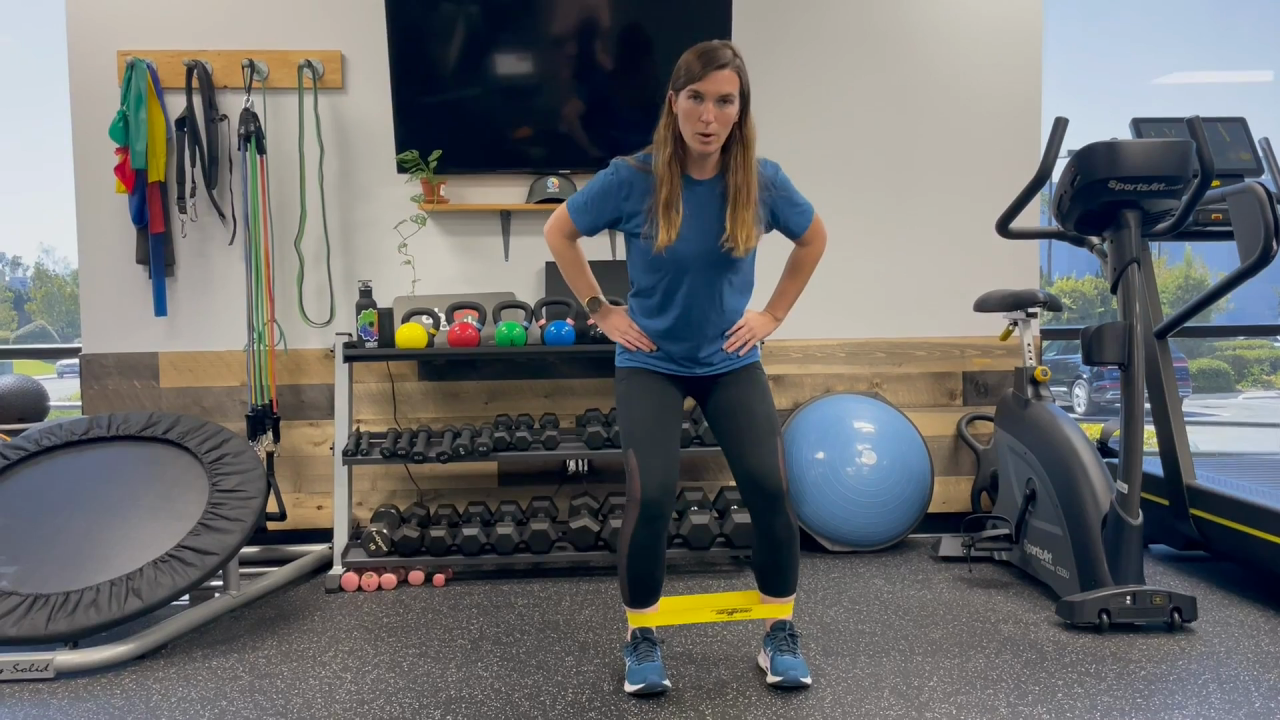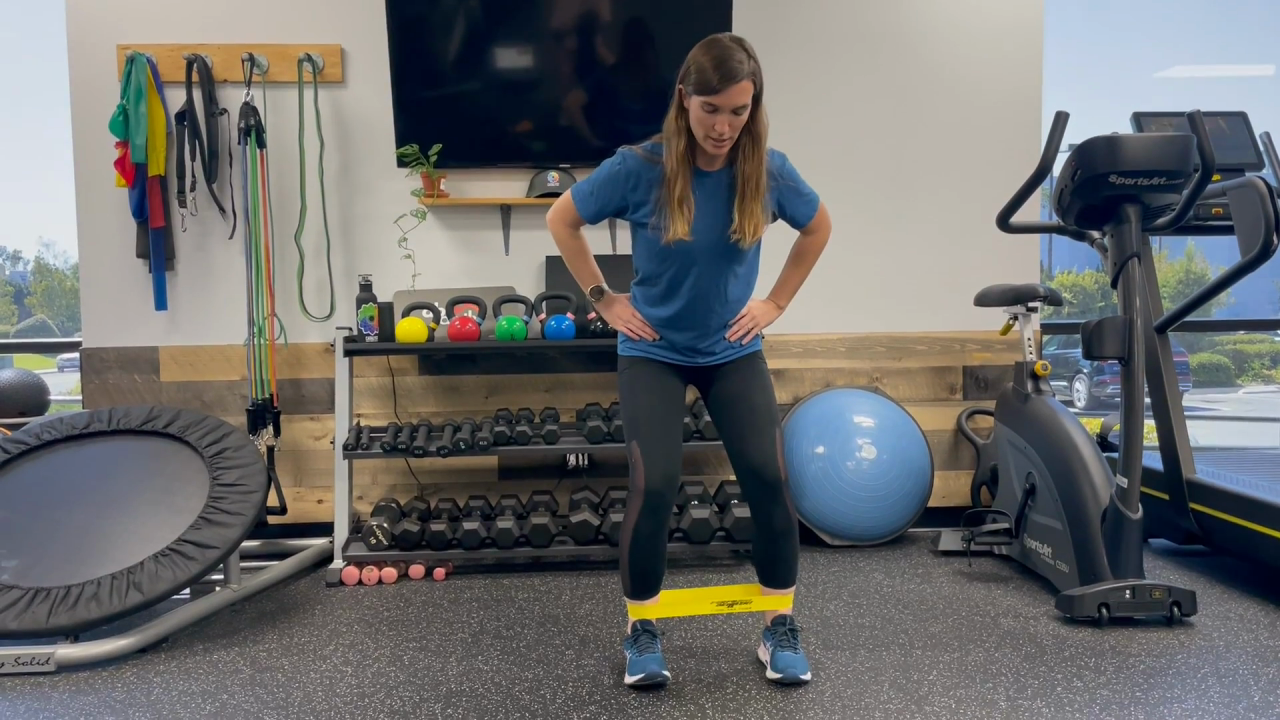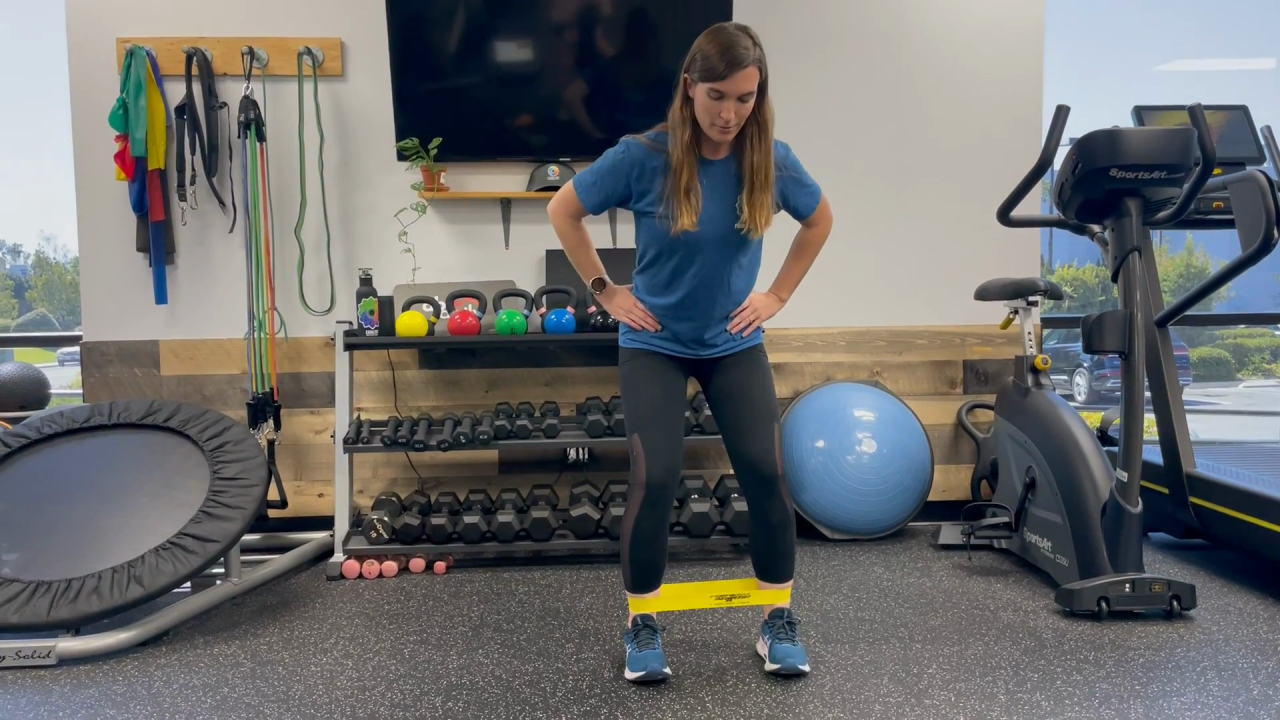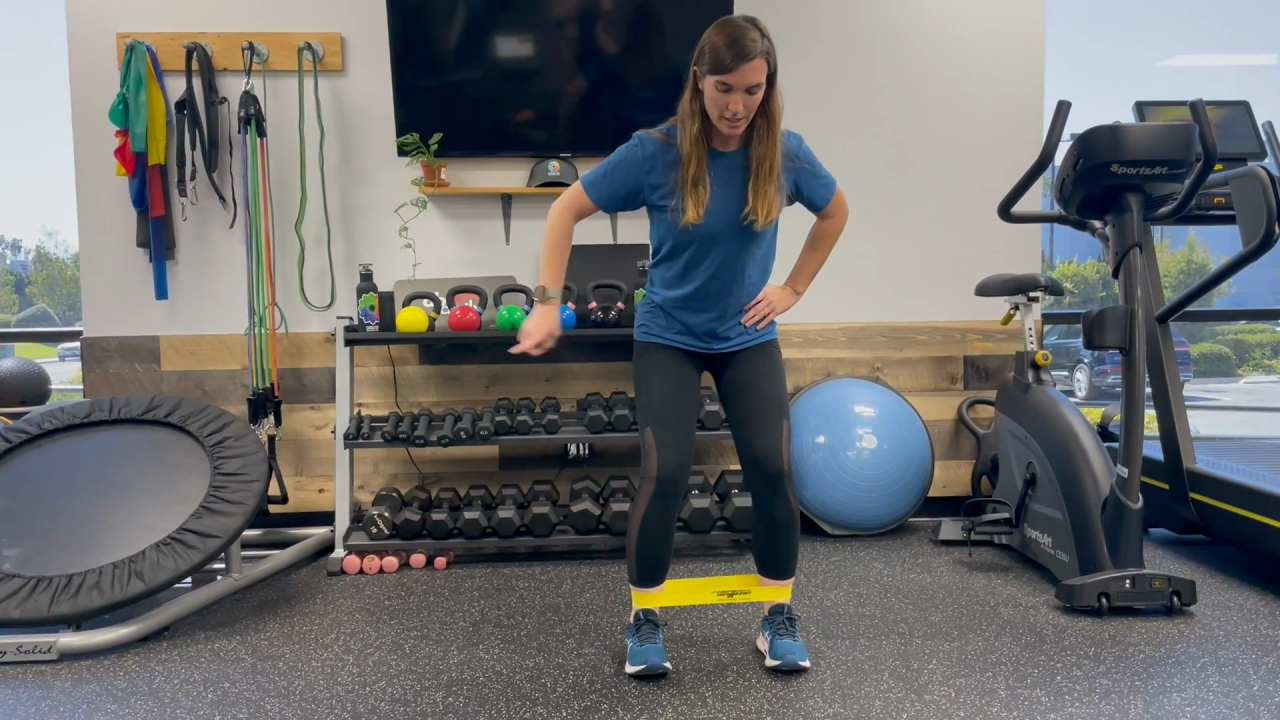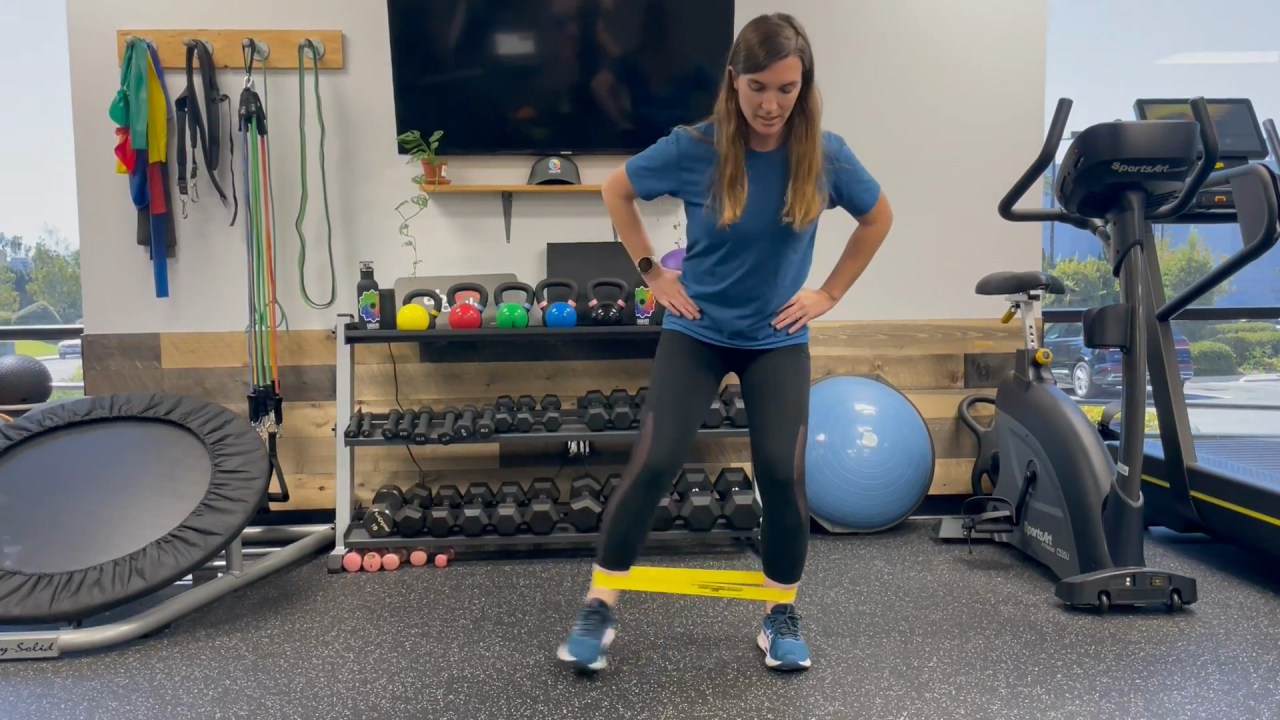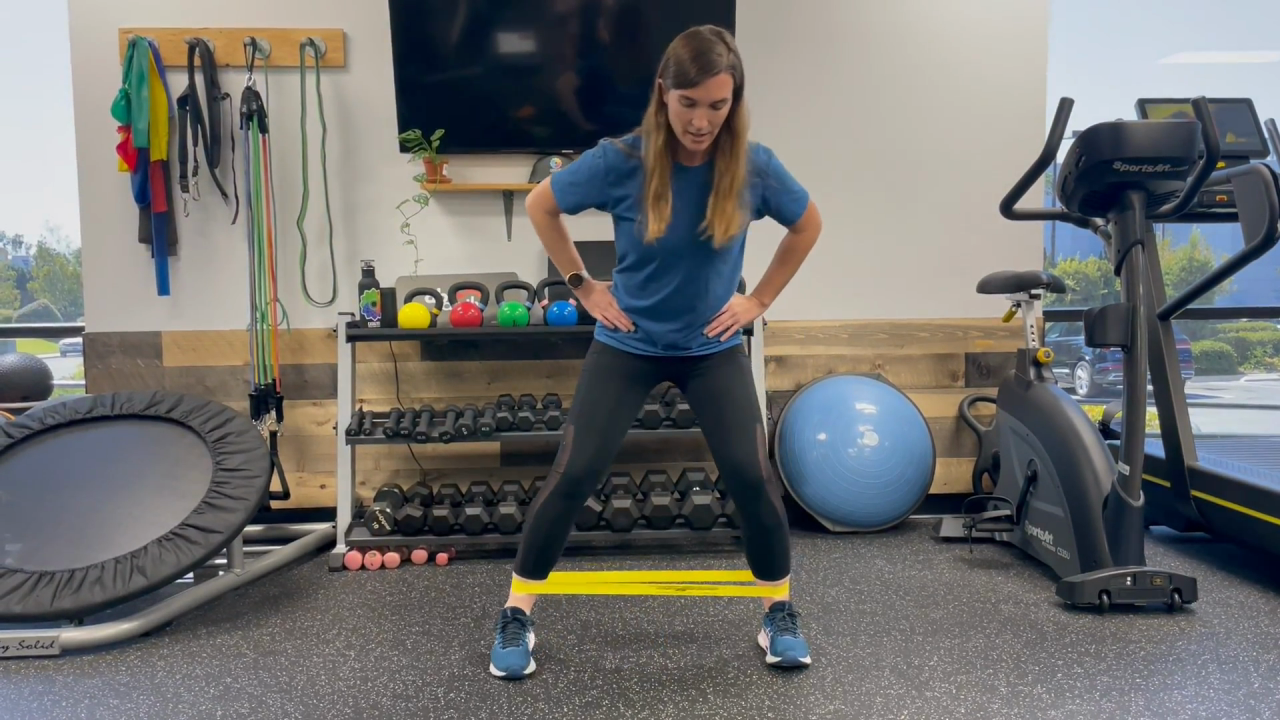
dt=0.7s
person 1, frame 1
left shoulder: (762, 181)
right shoulder: (631, 179)
left elbow: (813, 238)
right elbow: (558, 231)
left wrist: (774, 313)
right wrist: (599, 310)
left hip: (732, 361)
right hip: (649, 362)
left knee: (769, 489)
right knee: (650, 495)
left ankle: (781, 633)
right ankle: (641, 638)
person 1, frame 2
left shoulder: (769, 171)
right shoulder: (638, 167)
left elbow: (817, 226)
right elbow: (561, 218)
left wrist: (776, 302)
right wrist: (603, 299)
left hip: (734, 351)
right hip: (652, 351)
left knee: (768, 479)
right knee: (654, 485)
left ankle: (781, 627)
right ankle: (641, 632)
person 1, frame 3
left shoulder: (771, 160)
right shoulder: (642, 156)
left elbow: (819, 219)
right elbow: (562, 211)
left wrist: (778, 294)
right wrist: (604, 290)
left hip: (735, 343)
right hip: (654, 343)
left knee: (766, 474)
right knee: (655, 479)
left ankle: (778, 620)
right ankle: (642, 625)
person 1, frame 4
left shoulder: (785, 153)
right shoulder: (655, 152)
left elbow: (835, 212)
right elbow: (567, 208)
left wrist: (794, 287)
right wrist: (547, 302)
left hip: (749, 338)
right hip: (668, 337)
left knee: (772, 470)
right knee: (665, 475)
left ankle: (779, 617)
right ankle: (643, 618)
person 1, frame 5
left shoulder: (825, 155)
right shoulder: (694, 149)
left elbow: (878, 219)
right elbow: (616, 190)
left wrist: (828, 292)
right wrist: (651, 271)
left hip: (778, 339)
right hip: (695, 330)
left knee: (783, 475)
right knee: (653, 463)
left ankle: (780, 615)
right ankle: (600, 607)
person 1, frame 6
left shoulder: (754, 166)
right shoulder: (621, 161)
left elbow: (808, 225)
right elbow: (540, 206)
left wrist: (759, 299)
right wrist: (583, 286)
left hip: (713, 346)
right hip: (627, 342)
left knee: (751, 475)
right knee: (575, 474)
left ankle: (779, 612)
right ankle: (516, 612)
